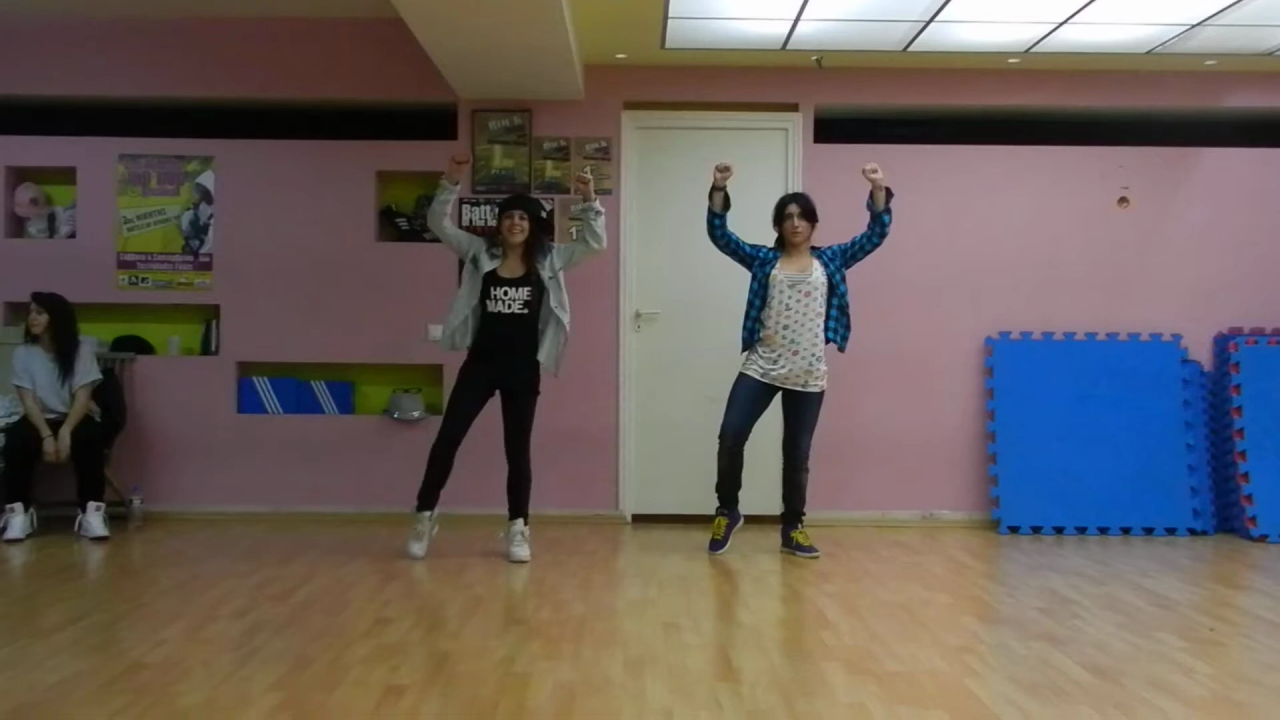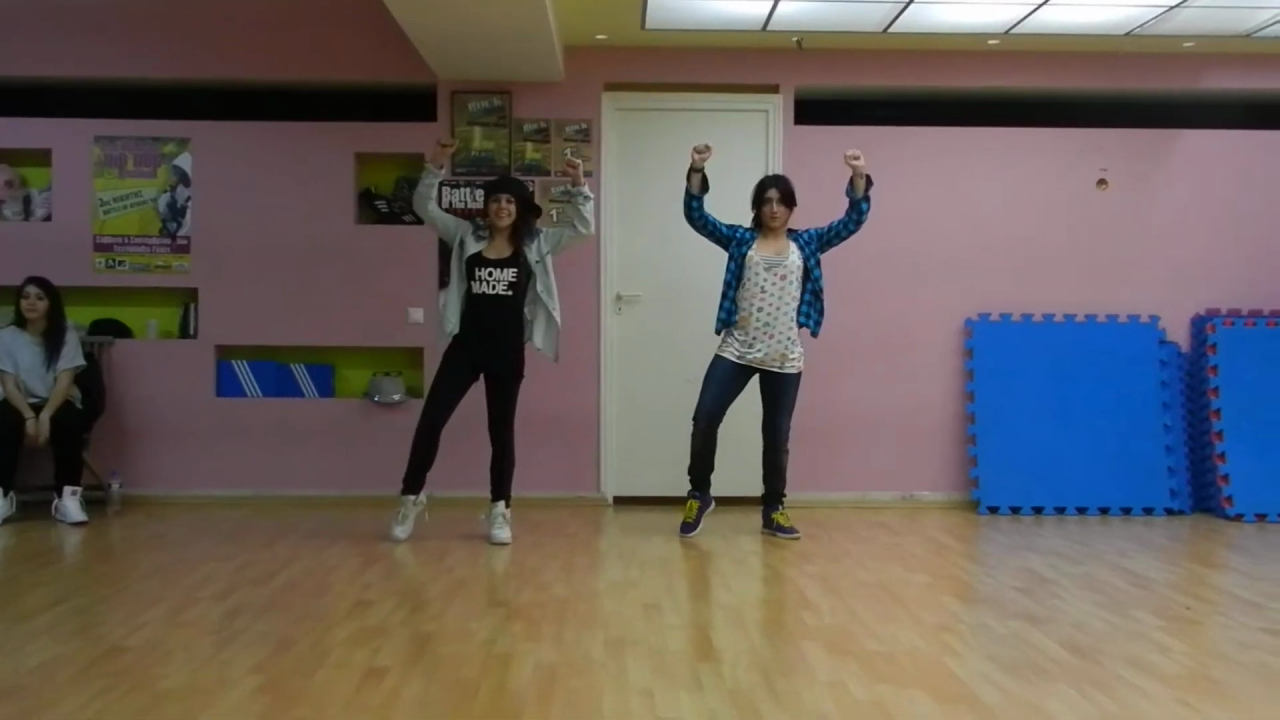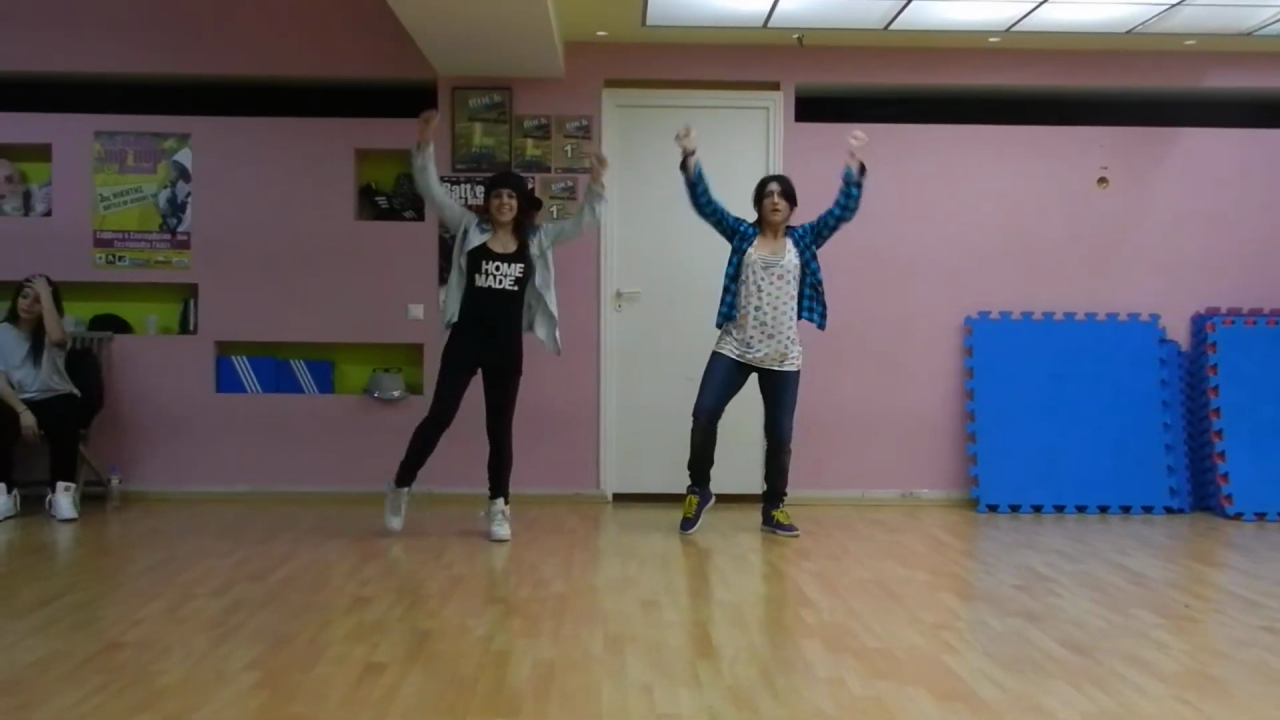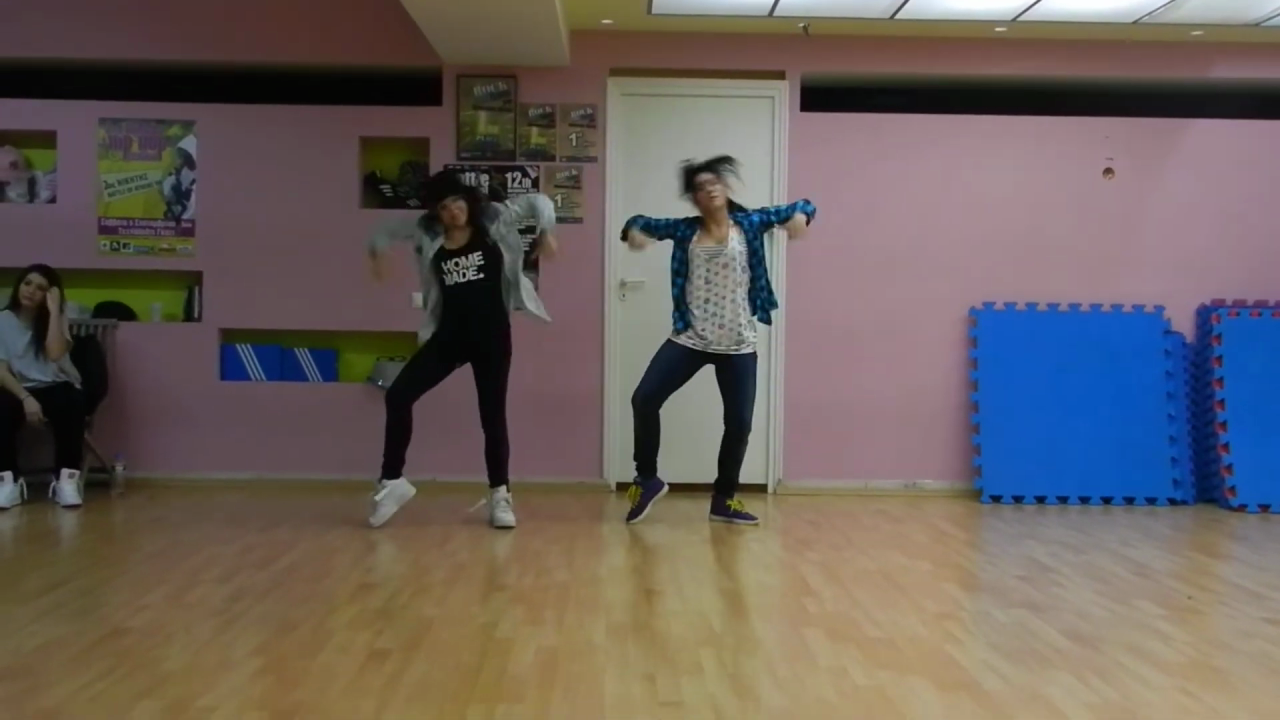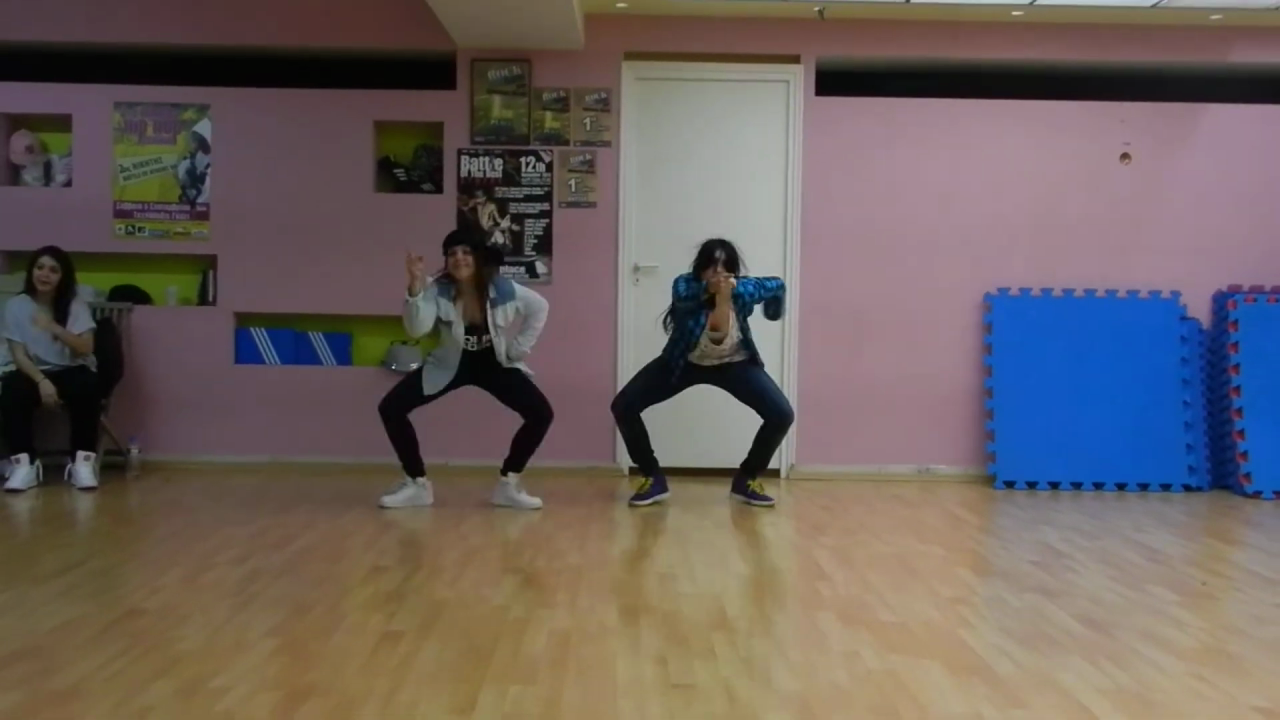
dt=1s
person 1, frame 1
left shoulder: (548, 260)
right shoulder: (480, 253)
left elbow: (594, 242)
right elbow: (439, 224)
left wrist: (589, 202)
right wrist: (450, 183)
left hip: (522, 367)
right hip: (481, 363)
left knee: (517, 449)
right knee: (447, 438)
left ankle: (518, 529)
right ankle: (426, 516)
person 1, frame 2
left shoulder: (535, 244)
right shoulder: (466, 236)
left elbow: (582, 226)
right elbow: (425, 207)
left wrist: (578, 186)
right wrist: (435, 168)
left hip: (507, 350)
right hip: (465, 345)
left knee: (501, 431)
right knee: (430, 421)
left ankle: (500, 512)
right ankle: (411, 499)
person 1, frame 3
left shoulder: (537, 239)
right shoulder: (469, 228)
left elbow: (585, 224)
right elbow: (431, 189)
left wrist: (595, 184)
right wrist: (424, 147)
left hip: (507, 345)
right hip: (466, 339)
left knee: (500, 428)
right knee: (440, 416)
left ankle: (497, 508)
right ankle: (402, 487)
person 1, frame 4
left shoulder: (492, 219)
right shoulder: (427, 231)
left elbow: (536, 202)
right elbow: (387, 234)
left wrist: (546, 230)
right wrist: (376, 250)
left hip: (491, 334)
right hip: (449, 334)
left knee: (493, 416)
right knee: (398, 397)
left ankle: (499, 497)
right ankle: (392, 482)
person 1, frame 5
left shoulder: (503, 290)
right shoulder: (438, 289)
left elbow: (539, 307)
right elbow: (416, 329)
left wrist: (520, 347)
right wrist: (414, 287)
left hip: (493, 364)
right hip: (450, 364)
left knee: (541, 413)
right knee: (390, 408)
left ankle: (508, 483)
right ankle: (417, 484)
person 2, frame 1
left shoulder: (830, 260)
right shoulder: (764, 259)
left elbow: (876, 235)
right elbow: (719, 235)
left wrist: (878, 190)
right wrist: (718, 189)
left hip: (809, 375)
right hip: (761, 368)
left knee: (797, 453)
right knee: (730, 437)
left ankle: (793, 529)
right ankle: (727, 512)
person 2, frame 2
left shoulder: (806, 244)
right shoulder: (740, 240)
left elbow: (852, 221)
right elbow: (696, 216)
left wrist: (858, 176)
right wrist: (696, 171)
left hip: (784, 358)
right hip: (737, 351)
left knee: (777, 436)
right knee: (705, 419)
left ankle: (773, 510)
right ankle: (699, 496)
person 2, frame 3
left shoulder: (803, 241)
right shoulder: (743, 236)
left elbow: (845, 207)
right elbow: (703, 202)
left wrist: (853, 161)
right wrist: (690, 157)
left hip: (783, 356)
right hip: (735, 348)
left knee: (780, 436)
right knee: (704, 415)
left ankle: (774, 509)
right ankle: (698, 490)
person 2, frame 4
left shoulder: (749, 223)
right shoulder: (684, 229)
left elbow: (800, 207)
right elbow: (640, 221)
left wrist: (800, 216)
right wrist: (632, 233)
left hip: (737, 344)
right hip: (690, 339)
left knee: (739, 423)
right knee: (644, 400)
left ankle: (724, 498)
right ankle: (647, 480)
person 2, frame 5
left shoulder: (745, 290)
right shoulder: (685, 285)
left elbow: (776, 287)
right elbow: (681, 301)
left wrist: (774, 311)
right wrist: (709, 292)
left hip: (733, 364)
right hip: (683, 363)
left knee: (782, 414)
right knee: (622, 406)
left ankle: (748, 478)
right ankle: (654, 478)
person 3, frame 1
left shoulder: (81, 350)
right shoulder: (23, 354)
left elbow: (82, 397)
right elbow: (29, 402)
left wrist: (65, 431)
right wrist: (46, 436)
left hip: (75, 419)
right hip: (39, 419)
left knee: (89, 437)
left ankle: (91, 513)
person 3, frame 2
left shoulder: (66, 336)
left elbow: (64, 382)
left wrist: (45, 415)
right wrist: (29, 416)
left hip: (56, 403)
left knee: (70, 422)
left ankle: (68, 497)
person 3, frame 3
left shoulder: (49, 331)
left elbow: (57, 338)
left wrist: (46, 294)
right wrist: (22, 411)
left hip: (53, 399)
left knee: (67, 415)
left ankle: (63, 493)
person 3, frame 4
left shoulder: (57, 318)
left elbow: (56, 354)
left wrist: (53, 309)
right wrist: (26, 398)
left hip: (55, 388)
left knee: (72, 402)
left ankle: (67, 479)
person 3, frame 5
left shoulder: (74, 304)
left elbow: (86, 347)
left wrist: (54, 328)
right wrist: (41, 381)
left hip: (70, 371)
right hip: (34, 372)
left knee: (88, 385)
left ankle: (83, 461)
right ankle: (24, 463)
